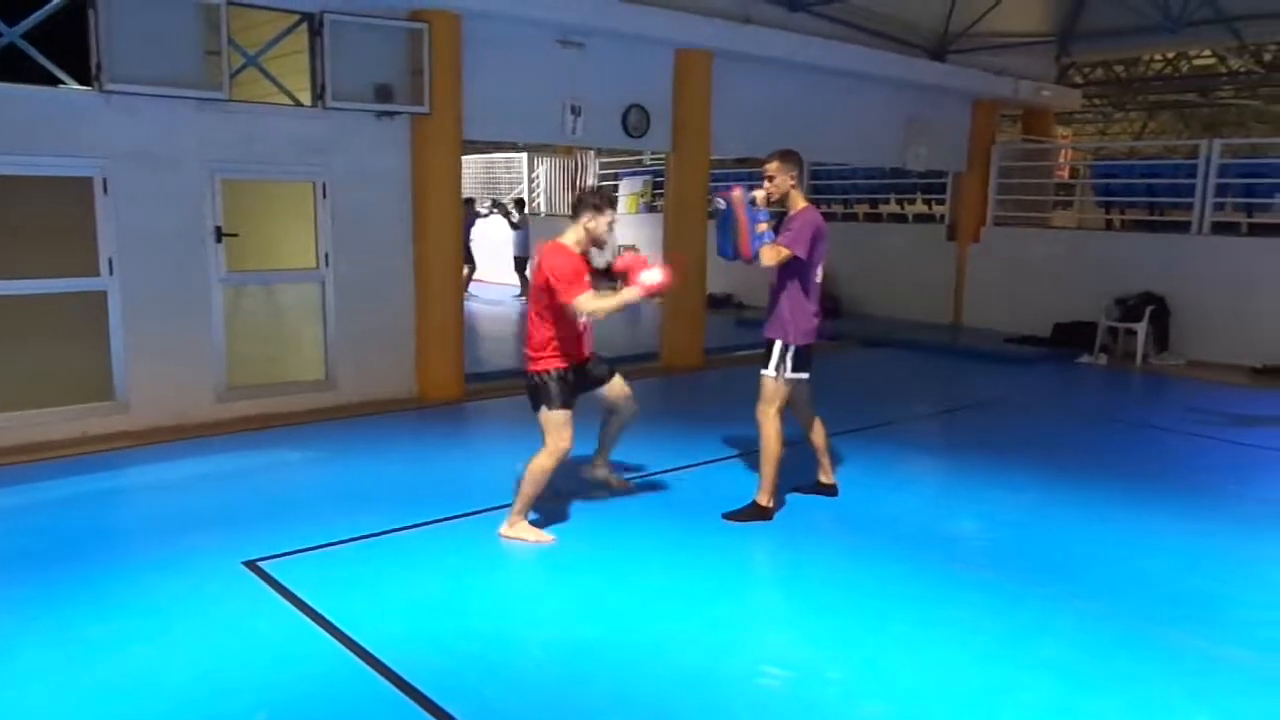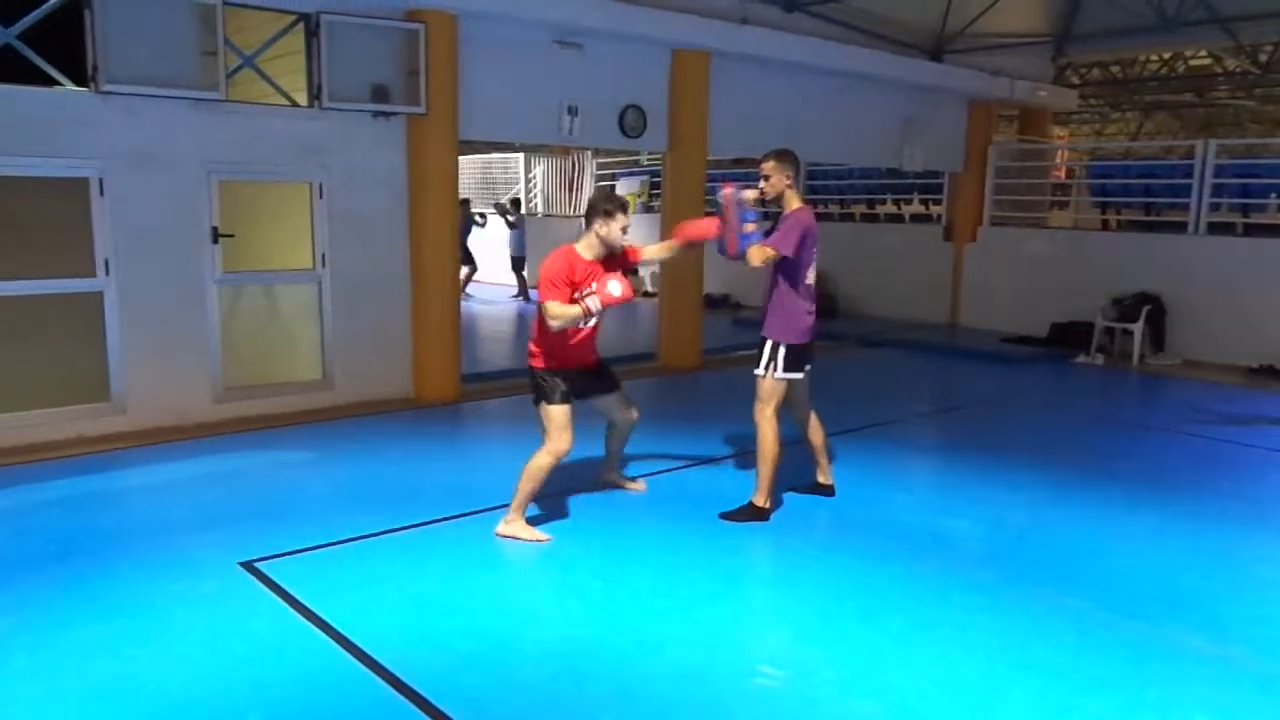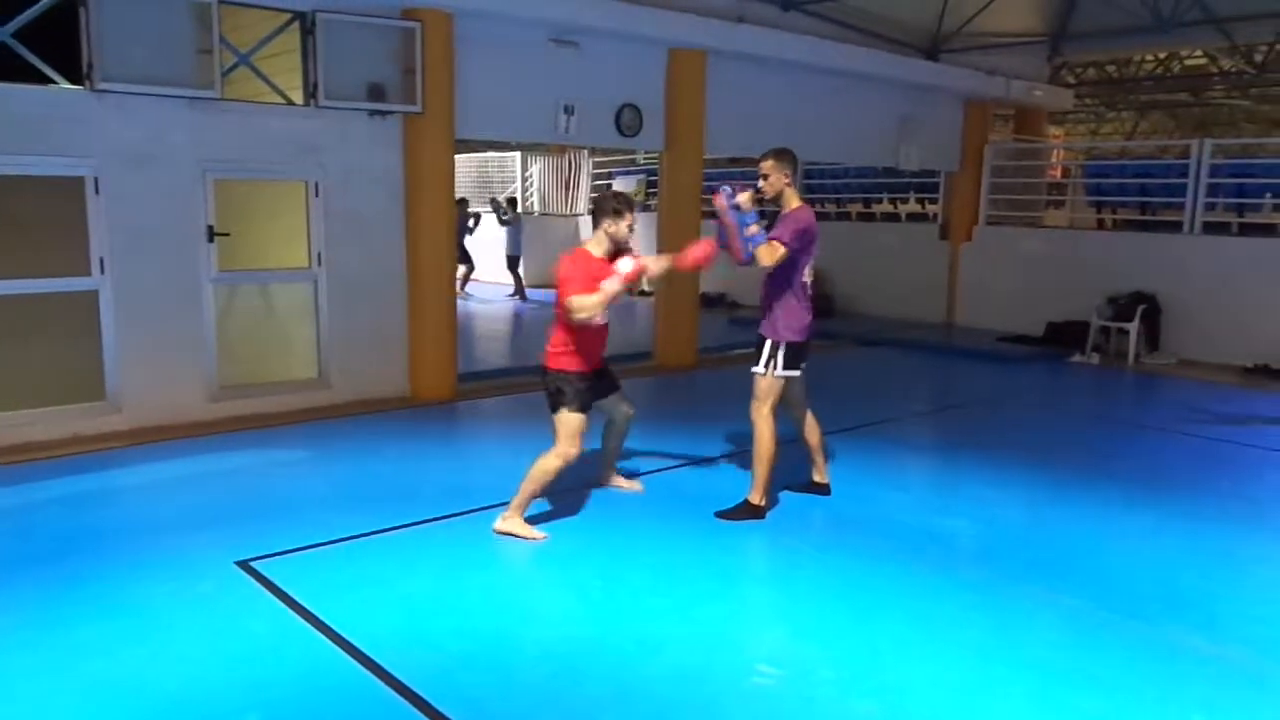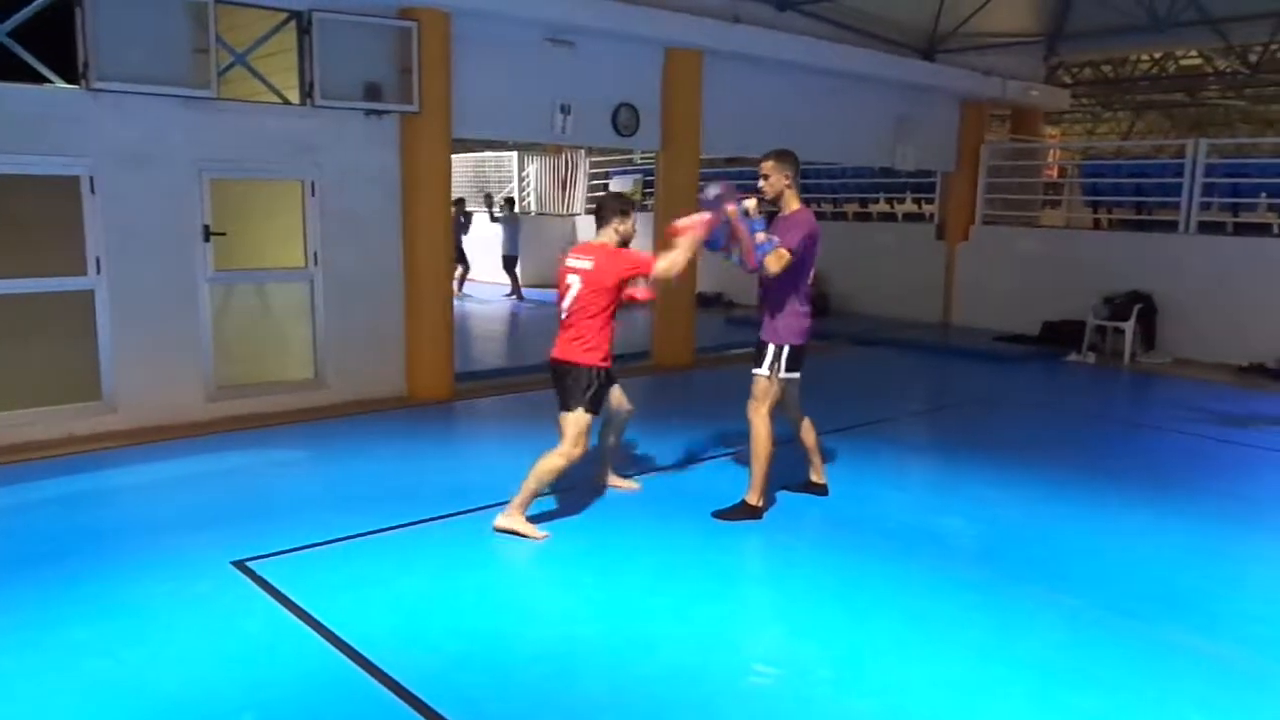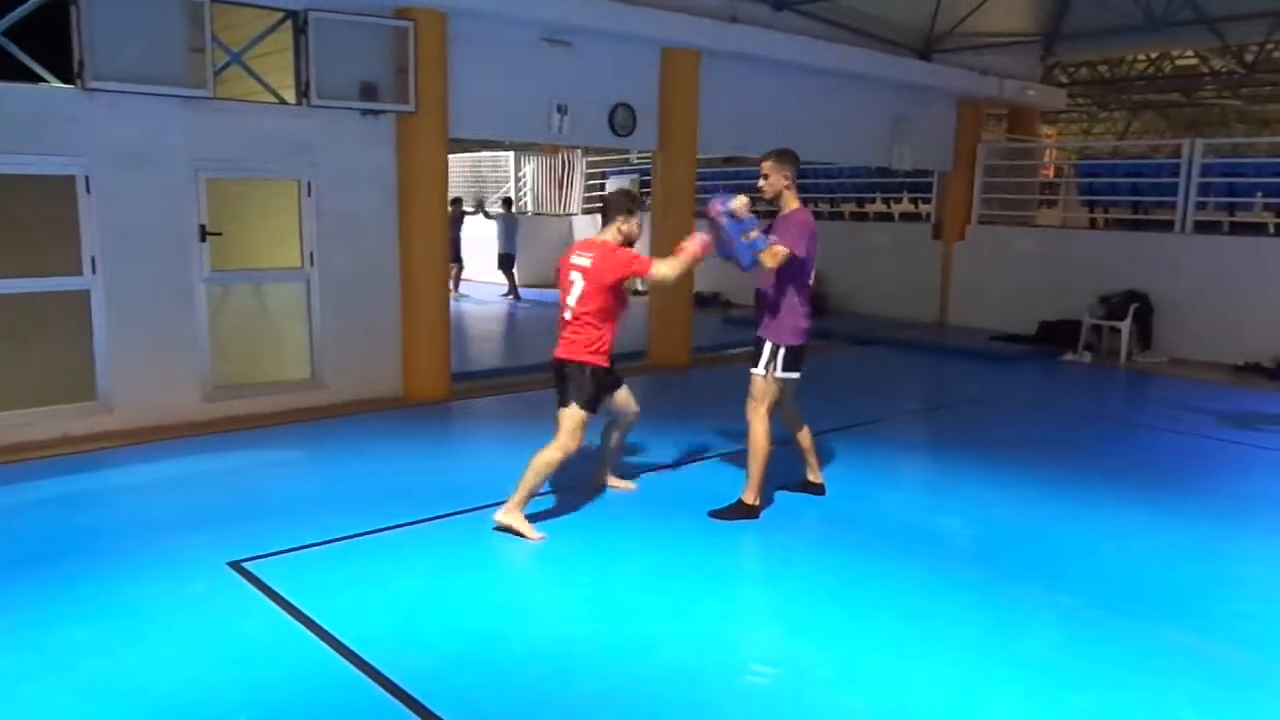
dt=0.1s
person 1, frame 1
left shoulder: (807, 221)
right shoulder: (795, 219)
left elbow: (769, 258)
right elbow: (766, 256)
left hip: (790, 332)
right hip: (796, 330)
left knee: (767, 411)
right knee: (802, 407)
left ankle: (764, 502)
right ankle: (826, 478)
person 1, frame 2
left shoulder: (799, 220)
right shoulder: (789, 219)
left elbow: (757, 258)
right elbow: (756, 256)
left hip: (785, 331)
right hip: (793, 329)
left knee: (764, 412)
right knee: (801, 406)
left ankle: (761, 502)
right ankle: (824, 479)
person 1, frame 3
left shoulder: (800, 219)
right shoulder: (783, 218)
left elbow: (765, 259)
right elbow: (753, 256)
left wrist: (747, 218)
right wrist: (739, 217)
left hip: (783, 329)
right hip: (785, 327)
left knee: (761, 410)
right knee: (797, 405)
left ankle: (756, 501)
right ankle: (820, 477)
person 1, frame 4
left shoulder: (802, 221)
right shoulder: (782, 220)
left elbow: (773, 265)
left hip: (783, 331)
right hip: (784, 329)
left knee: (758, 411)
right knee: (793, 407)
left ankle: (754, 501)
right ankle: (817, 477)
person 1, frame 5
left shoulder: (799, 221)
right shoulder: (784, 221)
left elbow: (769, 261)
right elbow: (755, 264)
left wrist: (742, 221)
left hip: (783, 332)
right hip: (786, 330)
left knee: (757, 411)
right knee: (785, 407)
left ankle: (750, 500)
right ankle: (814, 477)
person 2, frame 1
left shoulder: (580, 253)
right shoulder: (556, 259)
right elbow: (592, 309)
right wrist: (638, 291)
left hip: (578, 357)
right hip: (548, 365)
left knee: (625, 403)
right knee: (559, 445)
left ankle: (599, 465)
right ankle: (515, 521)
person 2, frame 2
left shoulder: (611, 256)
right shoulder: (560, 264)
left elbow: (656, 252)
right elbow: (555, 319)
left wrist: (686, 236)
right wrist: (597, 301)
left hip: (587, 361)
right hip: (552, 366)
left knee: (626, 416)
right knee: (558, 445)
left ankle: (613, 472)
right ankle: (512, 520)
person 2, frame 3
left shoulder: (609, 261)
right shoulder: (579, 265)
left elbow: (646, 269)
right elbow: (583, 312)
right wrist: (617, 282)
left hip: (591, 364)
right hip: (568, 369)
left knee: (623, 413)
right knee: (567, 450)
left ankle: (608, 474)
right ankle: (510, 516)
person 2, frame 4
left shoulder: (575, 255)
right shoulder: (616, 259)
right elbow: (670, 267)
left wrist: (620, 295)
right wrist: (694, 231)
left hip: (589, 361)
right hip: (580, 364)
left knee: (621, 411)
right knee: (571, 448)
left ankle: (607, 474)
right ankle: (512, 513)
person 2, frame 5
left shoulder: (577, 252)
right shoulder: (613, 256)
right elbow: (667, 273)
right wrist: (695, 248)
left hip: (595, 359)
right hip: (579, 361)
left knee: (628, 411)
right knee: (568, 443)
left ankle: (605, 473)
right ankle: (513, 509)
